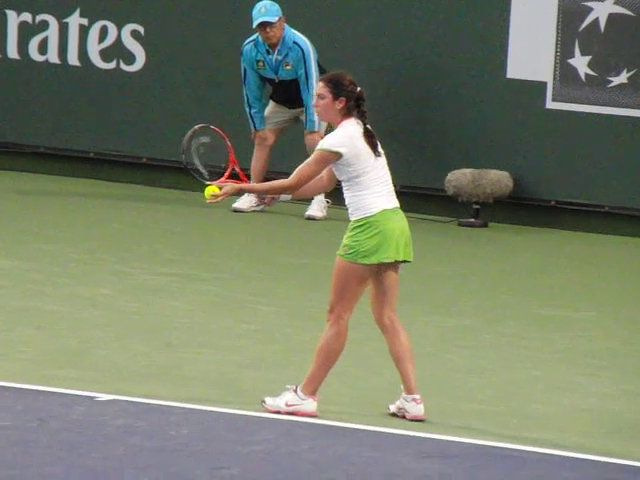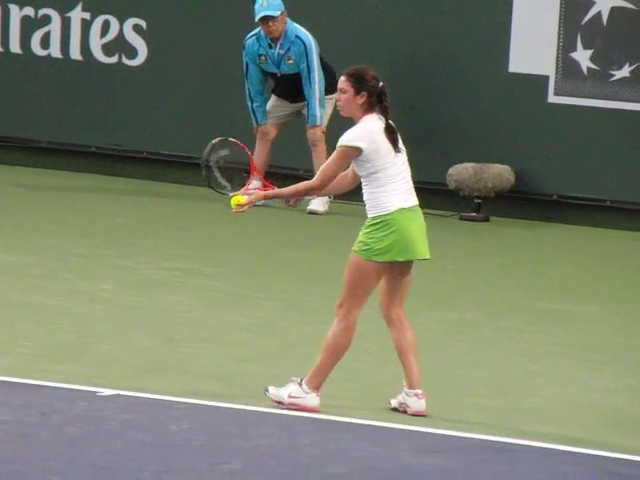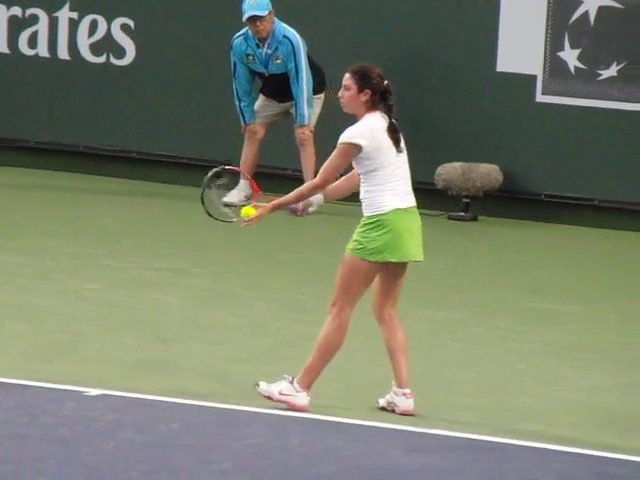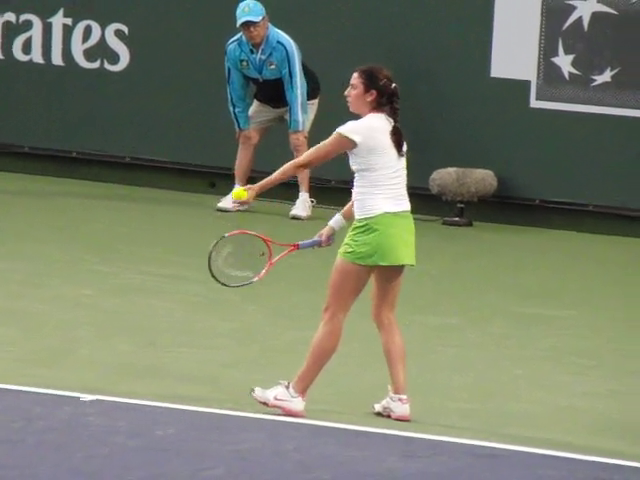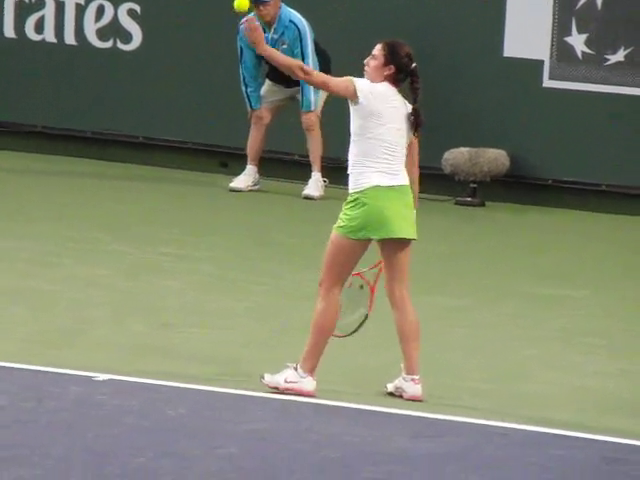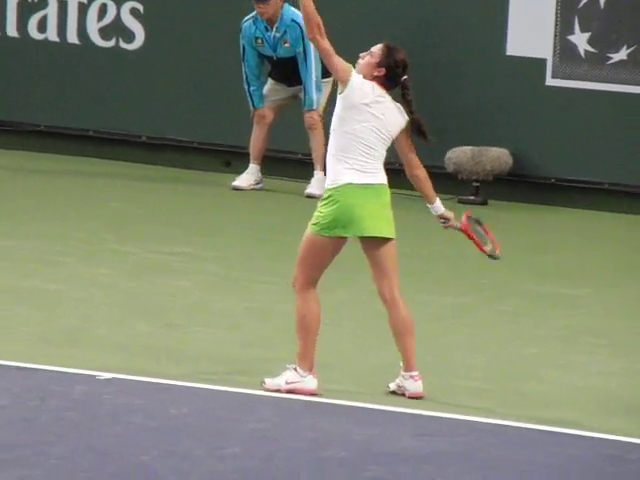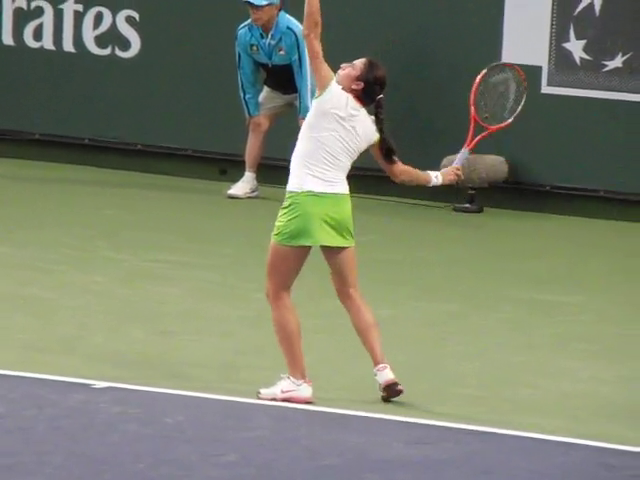
dt=0.7s
person 1, frame 1
left shoulder: (338, 139)
right shoulder: (361, 131)
left elbow: (292, 183)
right elbow: (324, 182)
left wrist: (240, 187)
right wrist: (280, 193)
left hip: (369, 228)
right hip: (392, 223)
left knee: (338, 315)
right knee: (386, 316)
left ankle: (305, 395)
right ankle: (412, 399)
person 1, frame 2
left shoulder: (358, 135)
right shoulder: (383, 126)
left elbow: (317, 183)
right elbow: (350, 179)
left wrist: (265, 194)
right wrist: (303, 192)
left hip: (386, 225)
right hip: (410, 221)
left knee: (346, 311)
right knee: (393, 312)
left ankle: (308, 389)
right ankle: (414, 394)
person 1, frame 3
left shoulder: (359, 132)
right shoulder: (386, 126)
left elbow: (319, 181)
left wrist: (272, 206)
right wrist: (312, 200)
left hip: (382, 225)
right hip: (406, 222)
left knee: (339, 310)
right knee: (386, 311)
left ankle: (299, 388)
right ankle: (402, 393)
person 1, frame 4
left shoulder: (358, 129)
right shoulder: (391, 130)
left elbow: (303, 162)
left wrist: (258, 187)
right wrist: (337, 222)
left hip: (374, 228)
right hip: (400, 225)
left knee: (333, 313)
right knee: (385, 315)
left ankle: (294, 393)
right ankle: (399, 398)
person 1, frame 5
left shoulder: (366, 92)
right shoulder: (408, 110)
left elbow: (307, 74)
right elbow: (412, 169)
left wrist: (261, 45)
right wrist: (411, 215)
left hip: (369, 200)
right hip: (400, 200)
left knee: (329, 288)
right knee: (399, 294)
left ankle: (304, 374)
right ankle: (411, 379)
person 1, frame 6
left shoulder: (354, 86)
right shoulder: (398, 114)
left elbow: (318, 36)
right elbow: (413, 167)
right wrist: (437, 207)
left hip: (343, 196)
right hip: (377, 197)
left knee: (304, 284)
right knee: (390, 292)
left ankle: (303, 373)
right ankle: (411, 376)
person 1, frame 7
left shoulder: (331, 96)
right shoulder: (370, 127)
left elbow: (311, 35)
right elbow: (398, 172)
right wrist: (439, 176)
left hip: (304, 204)
right hip: (338, 205)
left knee: (277, 292)
right knee: (350, 293)
left ankle: (297, 382)
right ankle: (383, 369)
person 2, frame 1
left shoulder: (300, 46)
right shoulder: (250, 49)
left elbow: (311, 88)
right elbow: (252, 90)
left wrist: (313, 127)
right wrist: (257, 125)
left hip: (312, 99)
right hip: (280, 101)
left knee: (312, 142)
right knee: (262, 139)
left ankle: (319, 201)
right ankle: (254, 195)
person 2, frame 2
left shoulder: (302, 40)
right shoulder: (252, 43)
left elbow: (313, 82)
right elbow: (254, 84)
left wrist: (315, 122)
right wrist: (259, 119)
left hip: (318, 91)
right hip: (283, 94)
left knee: (315, 137)
right knee: (264, 134)
left ankle: (321, 195)
right ankle: (255, 188)
person 2, frame 3
left shoulder: (290, 40)
right shoulder: (240, 43)
left elbow: (301, 82)
right elbow: (242, 84)
left wrist: (303, 121)
right wrist: (248, 119)
left hip: (306, 90)
right hip: (271, 93)
left knee: (303, 137)
right knee: (252, 134)
right ankle: (243, 189)
person 2, frame 4
left shoulder: (284, 46)
right shoulder: (234, 49)
left elbow: (295, 88)
right elbow: (236, 89)
left wrist: (297, 127)
right wrist: (242, 124)
left hip: (300, 96)
right hip: (265, 98)
left knee: (298, 142)
right knee: (246, 138)
left ankle: (304, 199)
person 2, frame 5
left shoulder: (296, 25)
left elbow: (308, 68)
right elbow: (248, 69)
left wrist: (309, 108)
right wrist: (254, 105)
right hip: (277, 78)
left knee: (310, 122)
right knee: (258, 118)
left ankle: (316, 179)
right ankle: (251, 174)
person 2, frame 6
left shoulder: (298, 24)
right shoulder: (249, 26)
left elbow: (310, 66)
right elbow: (251, 68)
left wrist: (311, 106)
right wrist: (257, 103)
left hip: (314, 77)
right hip: (279, 77)
left knee: (312, 121)
right knee: (261, 117)
left ankle: (319, 177)
right ankle: (253, 173)
person 2, frame 7
left shoulder: (293, 32)
right shoulder: (244, 33)
left elbow: (305, 74)
right elbow: (246, 74)
left wrist: (306, 114)
right wrist: (252, 111)
left hip: (307, 84)
right hip: (275, 86)
right knee: (257, 125)
right ankle: (249, 180)
